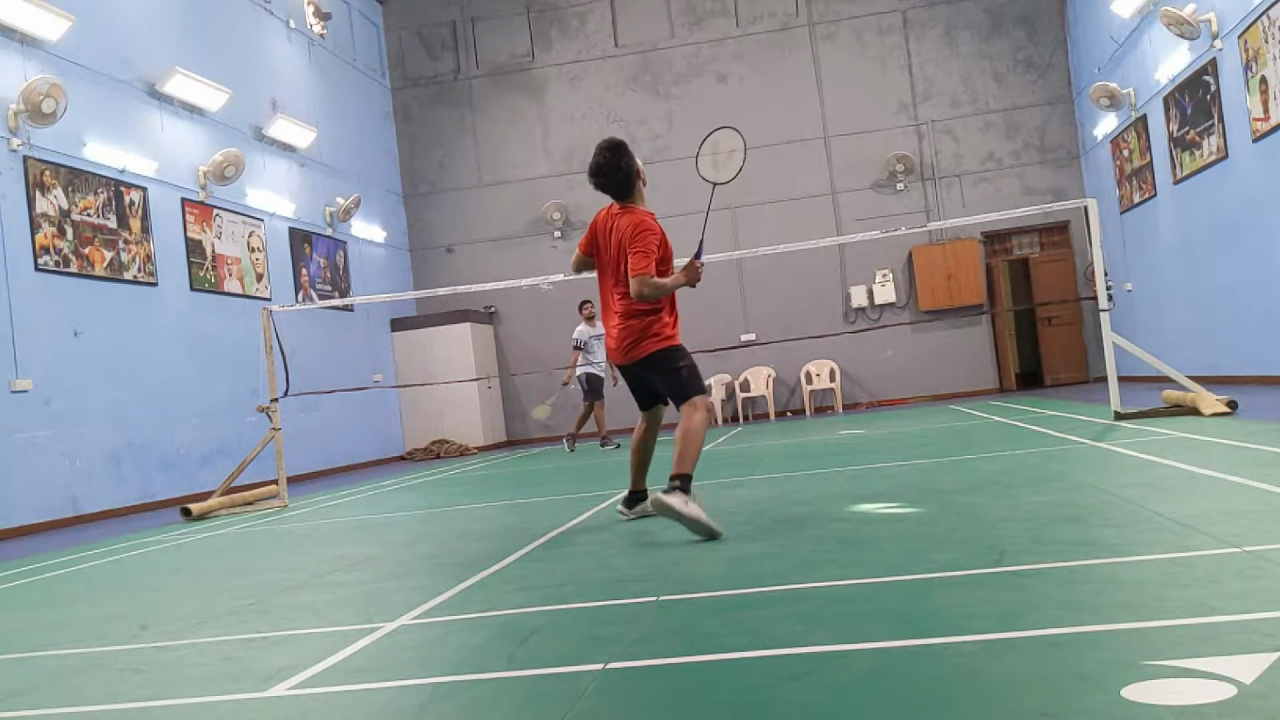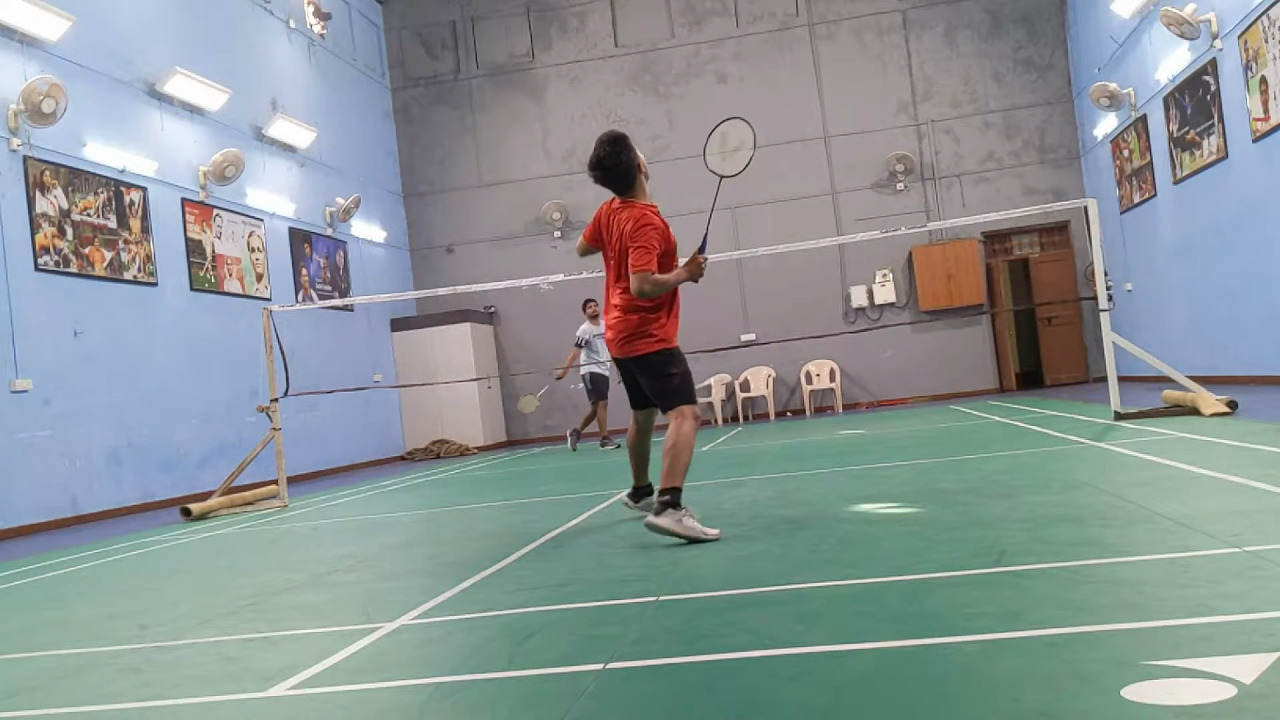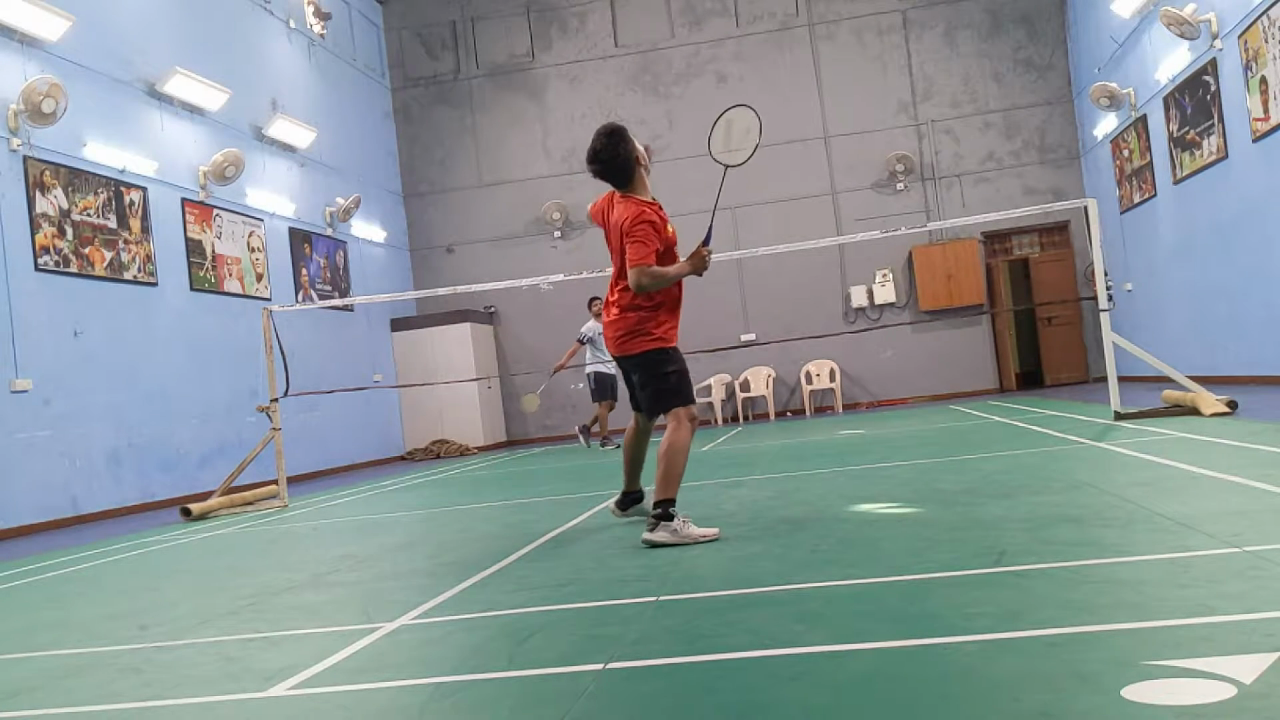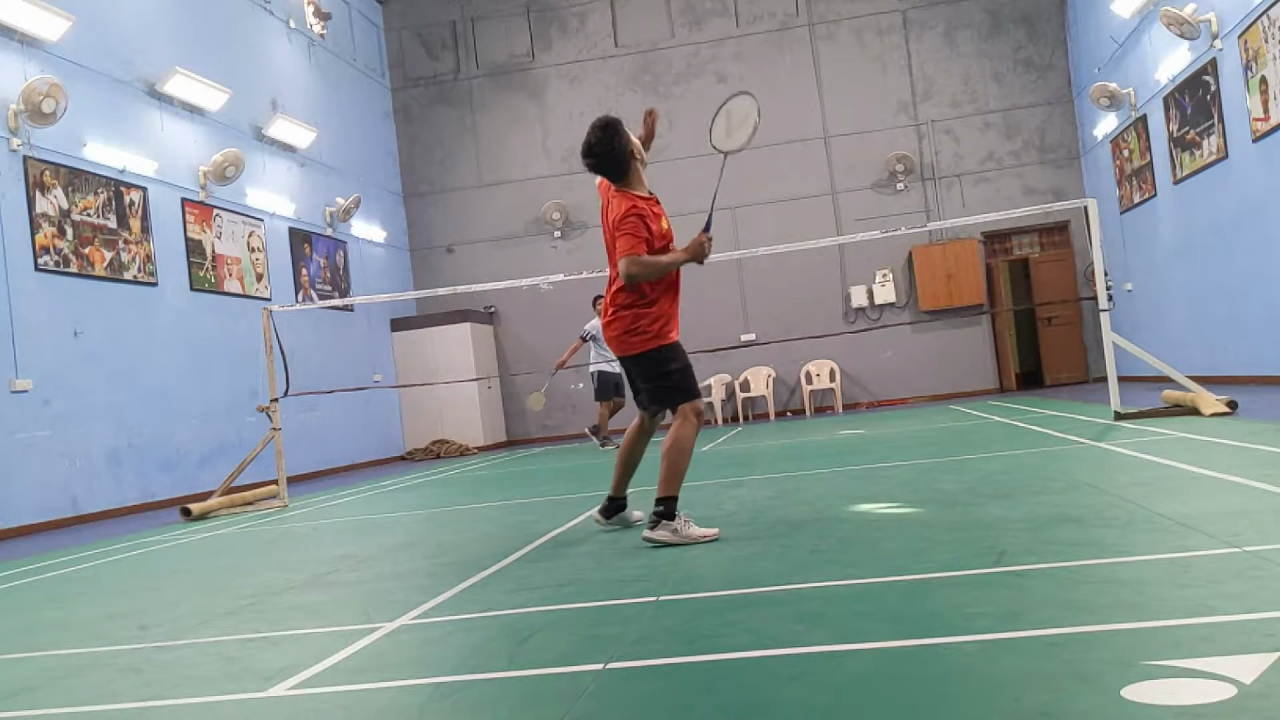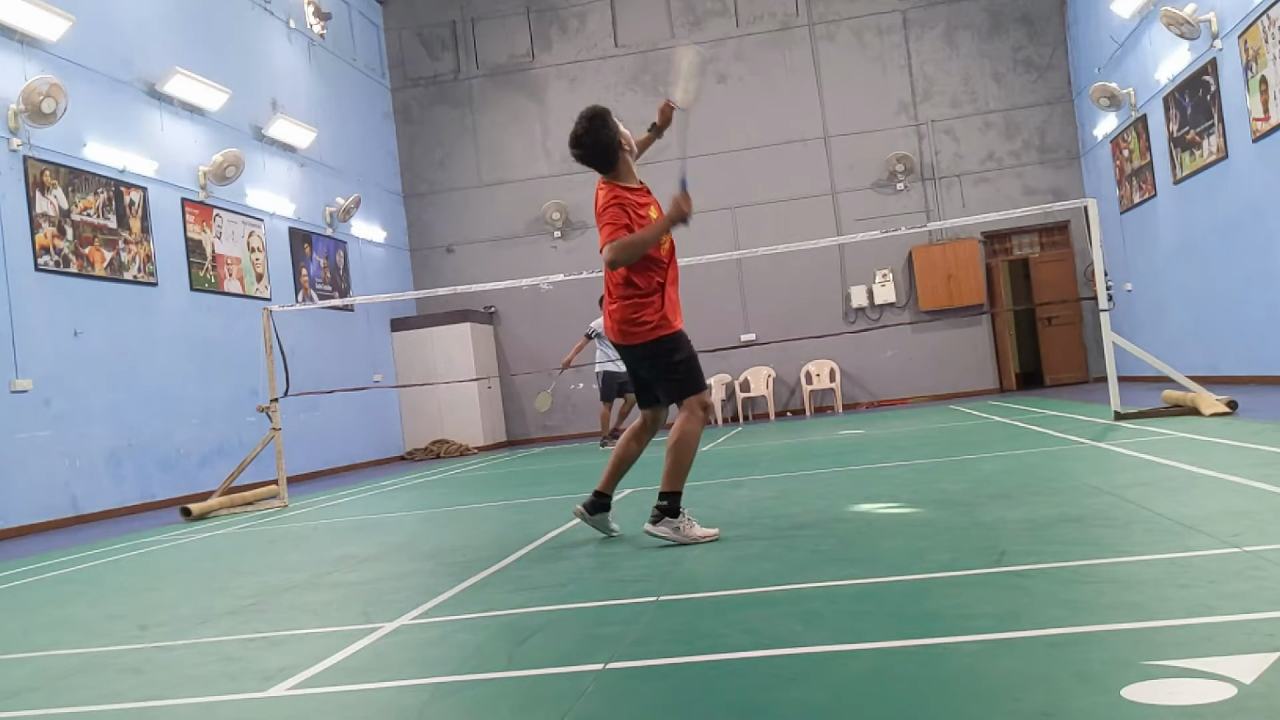
dt=0.2s
person 1, frame 1
left shoulder: (604, 219)
right shoulder: (644, 227)
left elbow: (578, 264)
right elbow: (642, 289)
right wrist: (682, 277)
left hip: (622, 341)
right hip: (653, 338)
left knee: (652, 414)
right knee: (696, 407)
left ankle: (636, 497)
right ankle: (678, 493)
person 1, frame 2
left shoulder: (609, 212)
right shoulder: (646, 222)
left elbow: (584, 247)
right elbow: (643, 286)
right wrist: (685, 273)
left hip: (623, 335)
right hip: (649, 337)
left knee: (643, 414)
right knee: (685, 414)
left ankle: (641, 490)
right ankle: (669, 508)
person 1, frame 3
left shoulder: (611, 201)
right shoulder: (643, 217)
left elbow: (591, 213)
right elbow: (641, 279)
left wrist: (633, 166)
right wrist: (688, 266)
left hip: (627, 330)
right hip: (646, 333)
left knee: (645, 416)
right knee: (682, 416)
left ankle: (630, 497)
right ankle: (664, 519)
person 1, frame 4
left shoulder: (612, 190)
right shoulder: (632, 211)
left elbow: (605, 175)
right elbow: (630, 269)
left wrist: (647, 140)
right wrist: (686, 254)
left hip: (634, 329)
right hip: (645, 331)
left knee: (649, 416)
right knee: (689, 411)
left ankle: (614, 505)
right ankle: (665, 518)
person 1, frame 5
left shoulder: (620, 183)
right shoulder: (617, 201)
left elbow: (626, 156)
right elbow: (613, 257)
left wrist: (656, 130)
right wrist: (666, 222)
left hip: (635, 323)
right hip: (649, 322)
left knee: (651, 417)
right knee: (695, 405)
left ankle: (598, 502)
right ankle: (667, 513)
